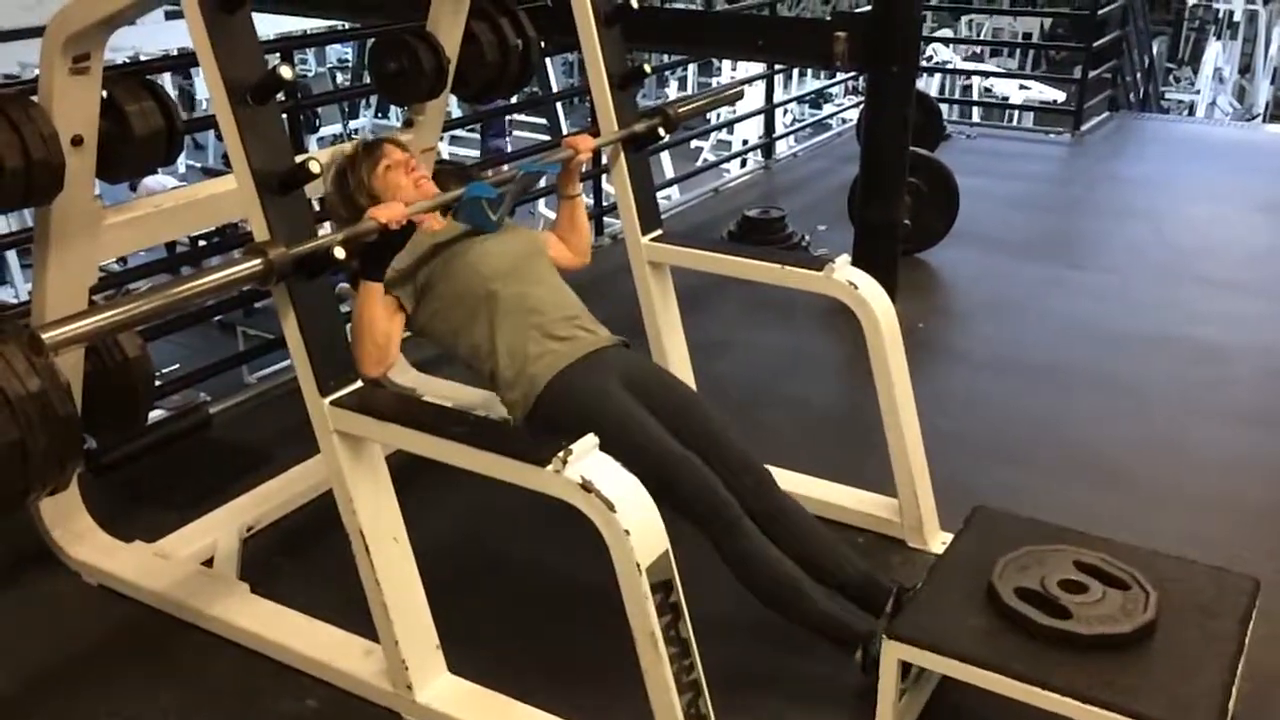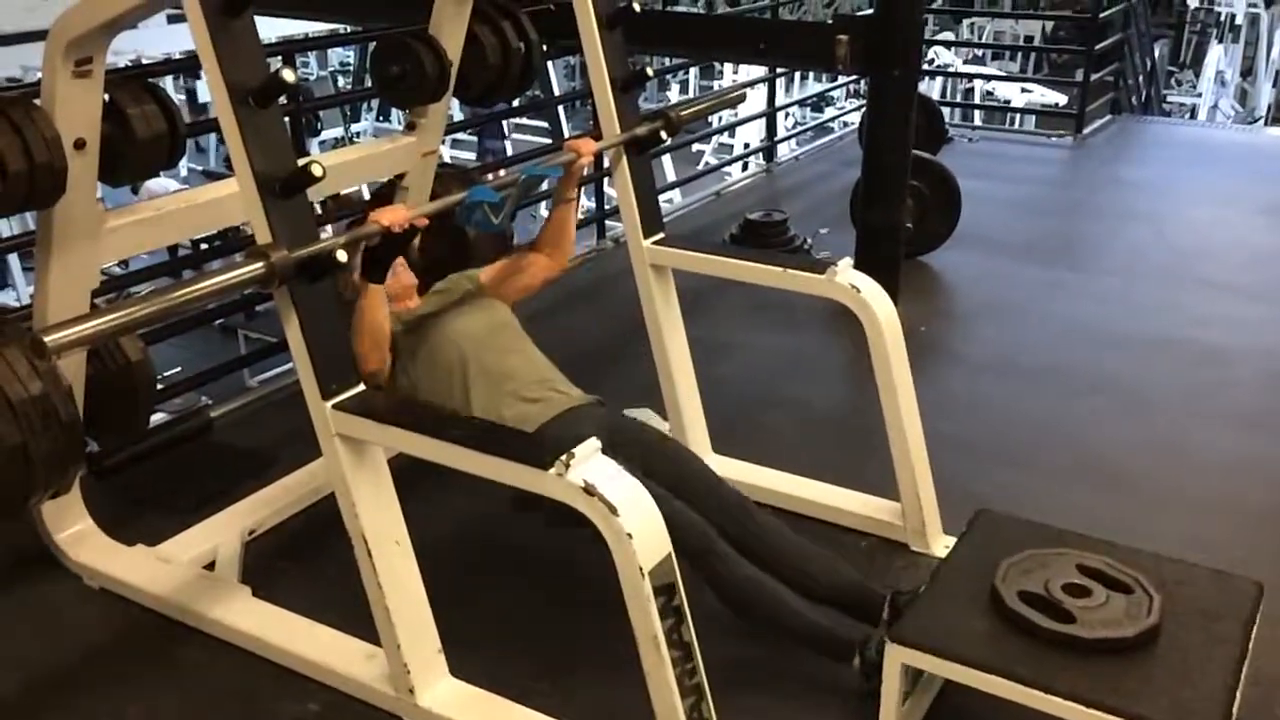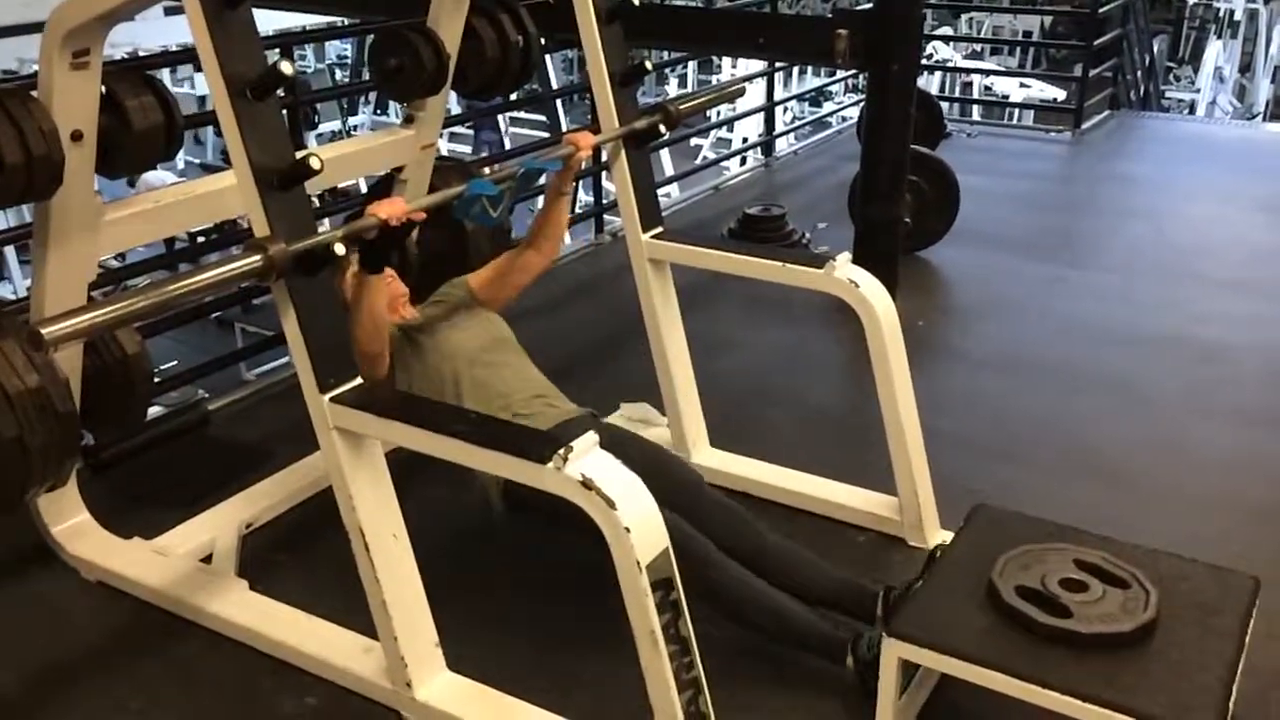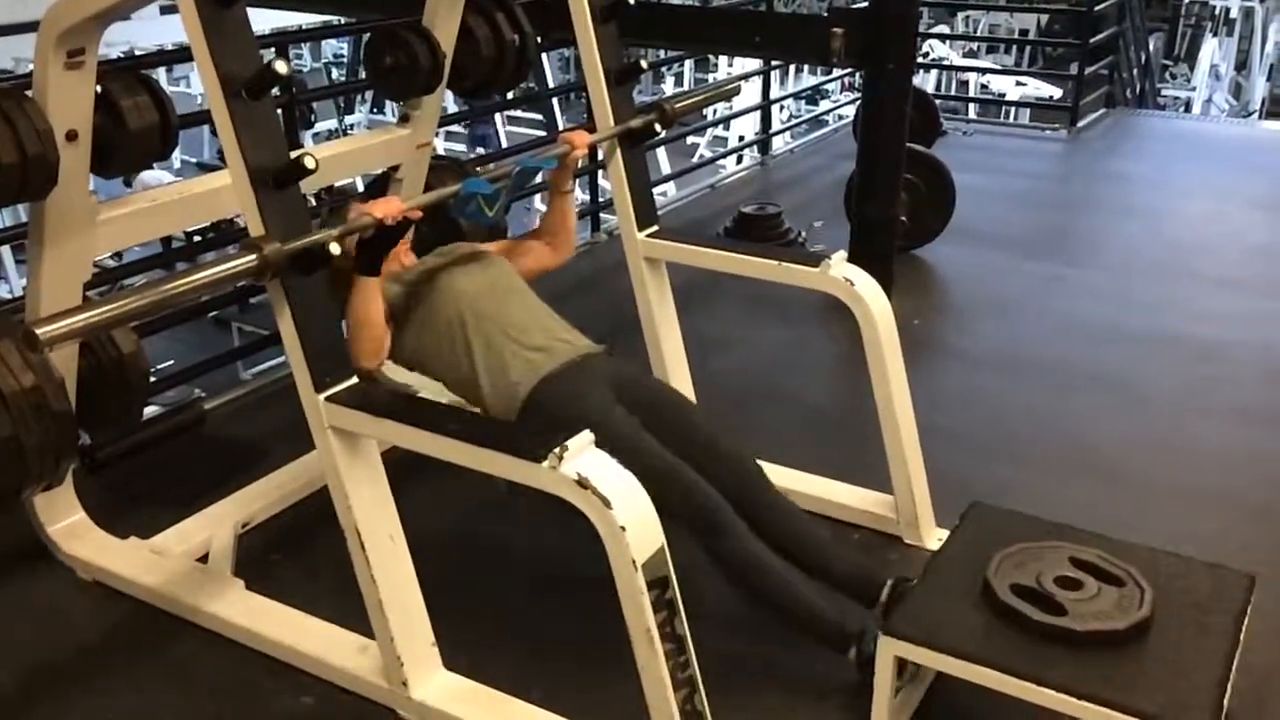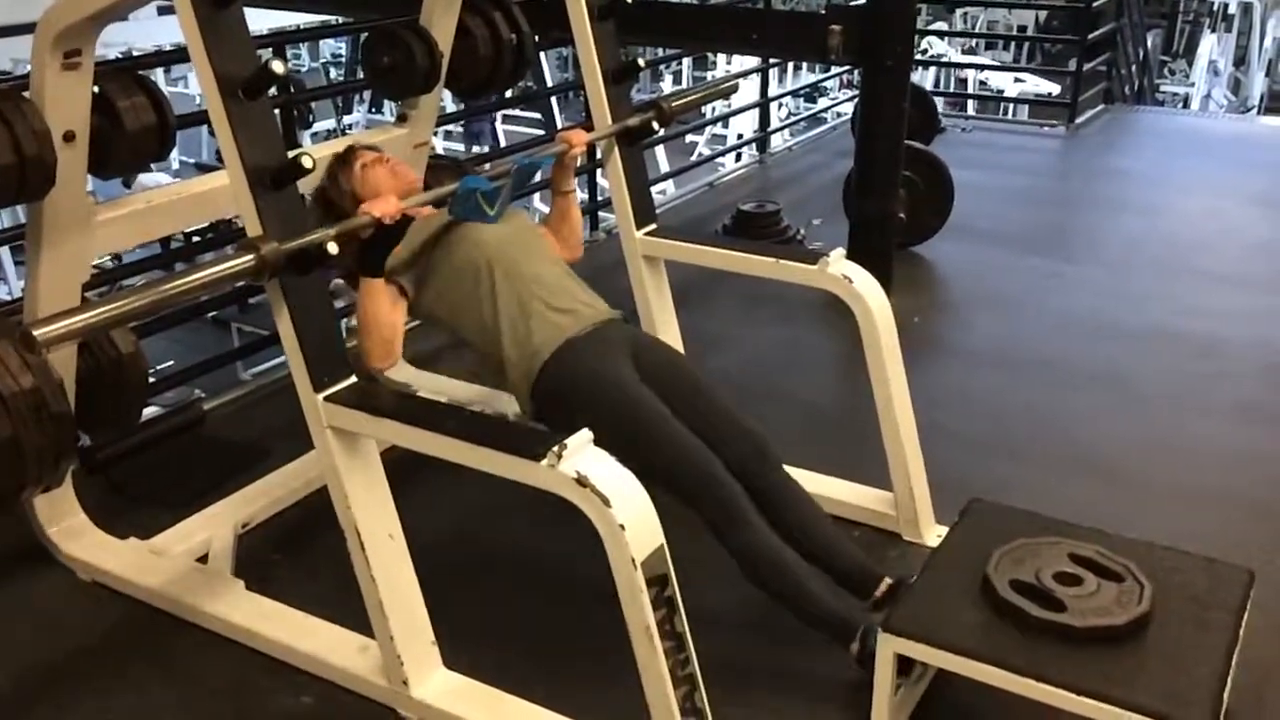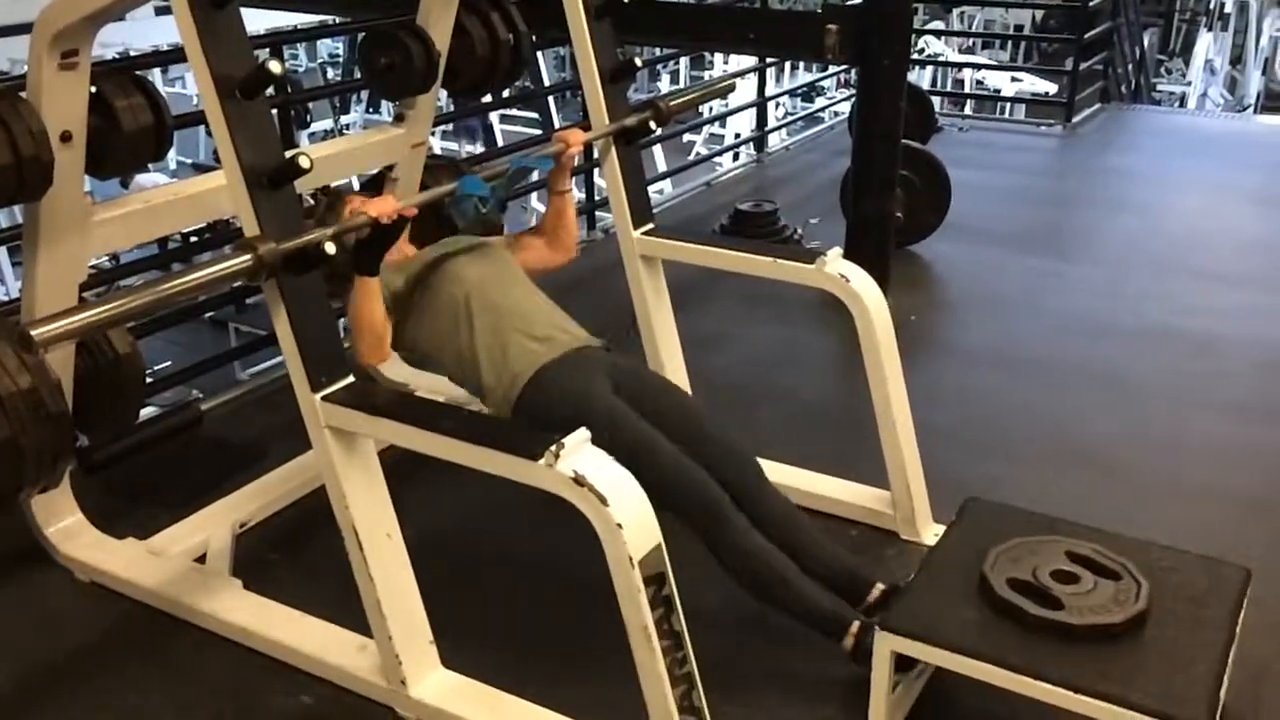
dt=0.3s
person 1, frame 1
left shoulder: (482, 222)
right shoulder: (402, 265)
left elbow: (576, 252)
right elbow: (373, 365)
left wrist: (570, 176)
right wrist: (372, 258)
left hip: (615, 359)
right hip: (560, 390)
left knee: (753, 485)
right knee: (718, 511)
left ankle: (886, 599)
right ankle: (867, 642)
person 1, frame 2
left shoulder: (456, 294)
right shoulder: (394, 340)
left elbow: (550, 257)
right elbow: (371, 363)
left wrist: (568, 182)
right wrist: (373, 256)
left hip: (590, 417)
left knee: (735, 514)
right knee: (695, 544)
left ankle: (884, 608)
right ankle: (862, 650)
person 1, frame 3
left shoulder: (450, 305)
right shoulder: (392, 356)
left elbow: (536, 253)
right elbow: (367, 346)
left wrist: (564, 176)
right wrist: (370, 251)
left hip: (582, 427)
left knee: (728, 522)
right knee: (688, 552)
left ankle: (878, 604)
right ankle: (856, 649)
person 1, frame 4
left shoulder: (456, 253)
right shoulder: (389, 302)
left elbow: (556, 247)
right elbow: (366, 359)
left wrist: (562, 174)
right wrist: (369, 259)
left hip: (602, 368)
right hip: (548, 402)
left knee: (748, 484)
right knee: (708, 513)
left ankle: (880, 593)
right ankle: (859, 639)
person 1, frame 5
left shoulder: (468, 213)
right shoulder: (400, 254)
left elbow: (566, 245)
right elbow: (379, 359)
left wrist: (564, 170)
right wrist: (369, 252)
left hip: (617, 336)
right hip: (565, 367)
left knee: (757, 462)
right knee: (719, 495)
left ankle: (876, 587)
right ankle: (862, 633)
person 1, frame 6
left shoulder: (457, 248)
right shoulder: (391, 291)
left elbow: (558, 247)
right elbow: (371, 355)
left wrist: (560, 174)
right wrist: (368, 254)
left hip: (598, 362)
right hip: (542, 393)
left knee: (740, 473)
right knee: (702, 499)
left ankle: (870, 593)
right ankle: (853, 632)
